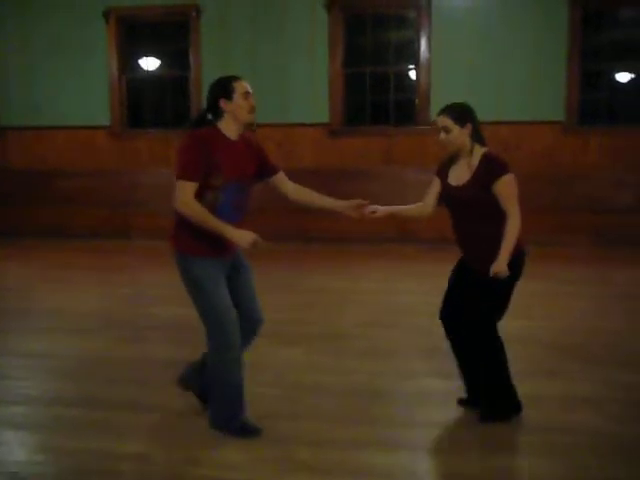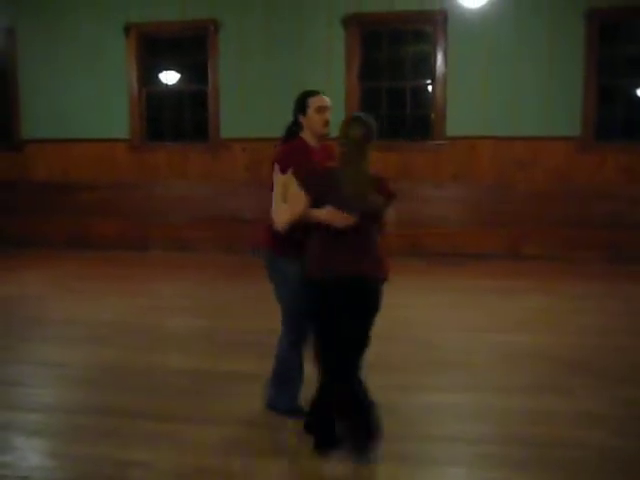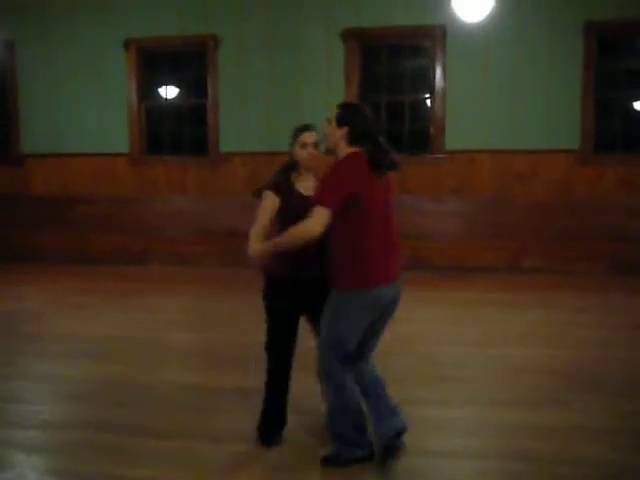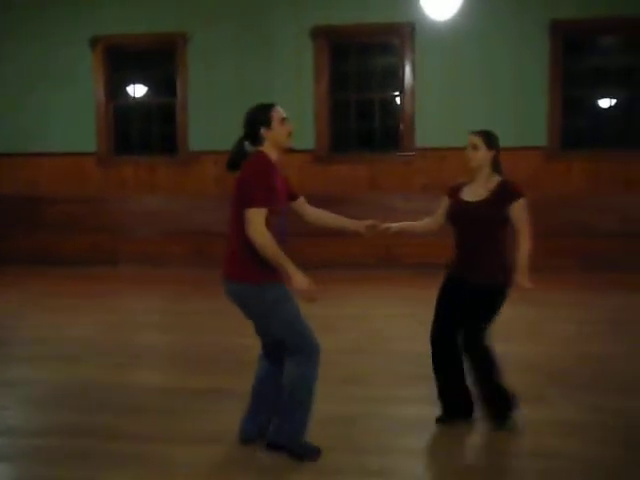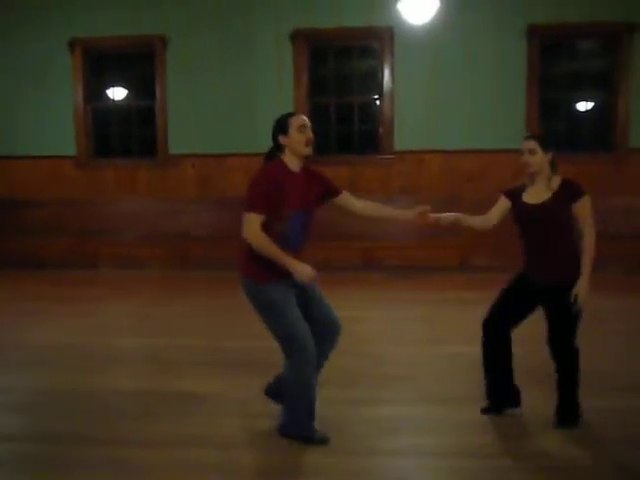
dt=1s
person 1, frame 1
left shoulder: (250, 149)
right shoulder: (199, 142)
left elbow: (291, 189)
right elbow: (183, 202)
left wrist: (341, 206)
right wrist: (231, 231)
left hip: (230, 252)
right hip: (197, 255)
left knee: (250, 321)
right knee: (226, 331)
left ankle: (198, 377)
right ankle: (227, 415)
person 1, frame 2
left shoulder: (327, 153)
right shoulder: (290, 153)
right elbow: (284, 205)
right wrist: (321, 215)
right hip: (287, 253)
right knee: (297, 325)
right ankle: (281, 398)
person 1, frame 3
left shoulder: (343, 170)
right shoulder: (374, 169)
left elbow: (314, 227)
left wrist: (269, 247)
left hip: (359, 287)
right hip: (388, 283)
left knee: (332, 362)
right knee: (357, 358)
left ankle: (353, 445)
right ankle: (388, 431)
person 1, frame 4
left shoulder: (265, 169)
right shoulder: (261, 169)
left elbow: (309, 212)
right elbow: (256, 230)
left wrist: (355, 225)
right wrist: (293, 272)
left hip: (250, 278)
right hip: (255, 281)
left knee: (277, 350)
right knee: (305, 351)
left ankle: (256, 425)
right ankle: (285, 434)
person 1, frame 5
left shoulder: (312, 178)
right shoulder: (268, 177)
left elbow: (357, 205)
right elbow: (250, 232)
left wrist: (407, 215)
right wrist: (293, 264)
left hip: (290, 274)
right hip: (264, 279)
left knee: (328, 328)
right knee: (302, 347)
left ankle: (284, 388)
right ankle: (296, 424)
person 2, frame 1
left shoulder: (494, 166)
right shoulder: (447, 167)
left elbow: (513, 216)
right elbow: (425, 207)
left wrist: (502, 260)
right wrist: (387, 210)
left hip: (500, 263)
right hip: (472, 259)
left knee: (480, 325)
right knee: (452, 315)
left ankle: (503, 404)
right ankle: (482, 393)
person 2, frame 2
left shoulder: (315, 179)
right shoulder: (379, 188)
left hip: (325, 281)
right hip: (367, 281)
left knee: (331, 356)
right knee: (349, 354)
left ankle: (361, 428)
right ankle: (322, 428)
person 2, frame 3
right shoulder: (280, 186)
right elbow: (258, 229)
left hip: (322, 278)
right hip: (284, 278)
right knee: (280, 349)
right ankle: (271, 425)
person 2, frame 4
left shoulder: (507, 190)
right shoulder: (458, 190)
left elbow: (523, 235)
right elbow: (434, 222)
left wrist: (521, 271)
right wrist: (399, 227)
left hip: (489, 279)
right hip: (459, 276)
left knee: (472, 339)
right knee: (441, 336)
left ankle: (501, 403)
right ankle: (456, 407)
person 2, frame 5
left shoulder: (570, 190)
right shoulder: (516, 193)
left elbow: (587, 235)
right elbow: (487, 221)
left wrist: (584, 278)
right wrist: (455, 217)
left hip: (564, 280)
right hip: (531, 277)
left knee: (562, 344)
right knee: (494, 325)
left ankle: (568, 410)
right ankle: (503, 396)
